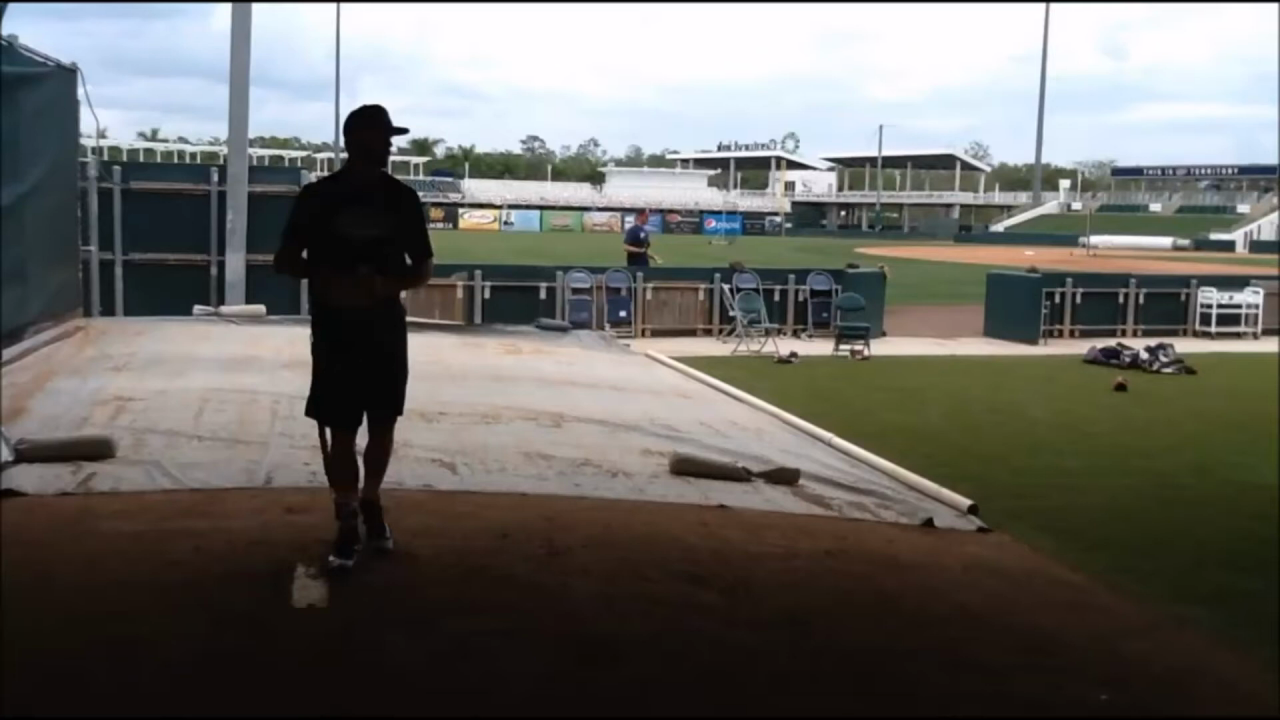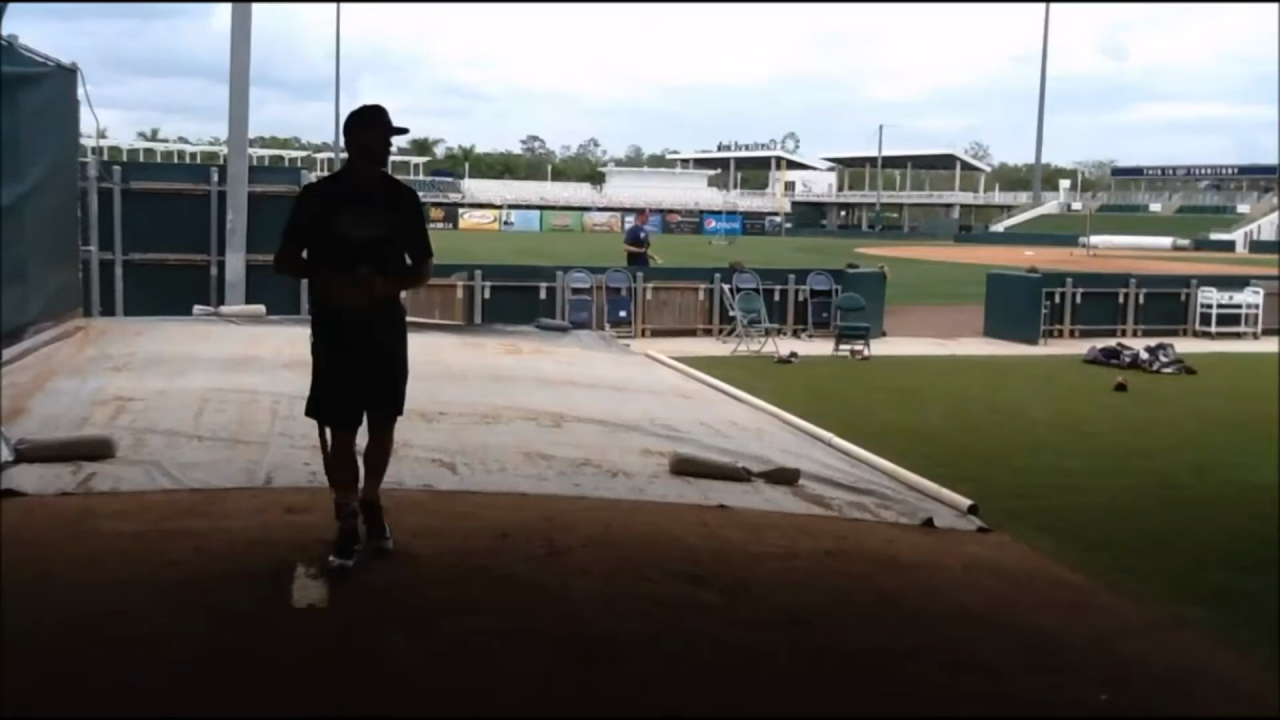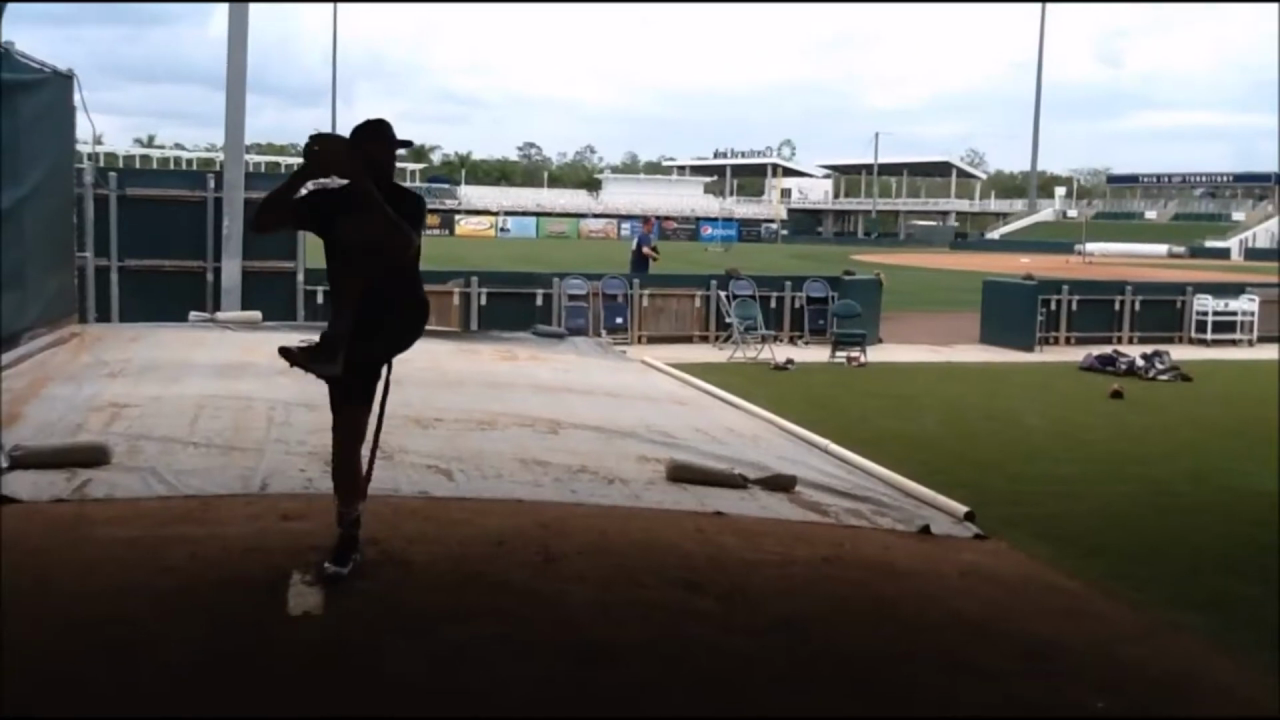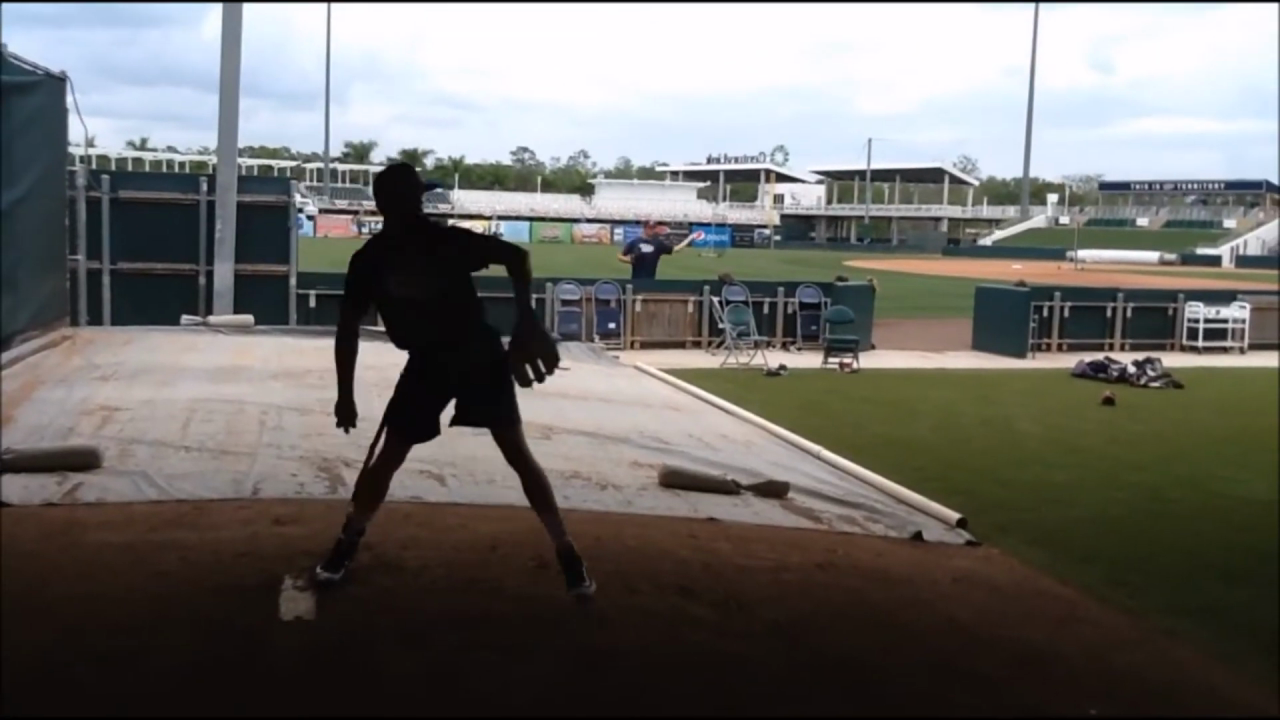
dt=0.5s
person 1, frame 1
left shoulder: (401, 197)
right shoulder: (318, 196)
left elbow: (423, 267)
right elbow: (285, 260)
left wrist: (387, 285)
right wrist: (328, 280)
left hip: (386, 330)
right hip: (335, 332)
left knee: (382, 427)
right knee: (341, 431)
left ankle: (371, 501)
right ankle: (348, 522)
person 1, frame 2
left shoulder: (402, 198)
right shoulder: (318, 196)
left elbow: (423, 267)
right elbow: (284, 261)
left wrist: (387, 285)
right wrist: (327, 280)
left hip: (385, 329)
right hip: (335, 330)
left knee: (382, 427)
right knee: (340, 430)
left ankle: (370, 501)
right ankle: (347, 523)
person 1, frame 3
left shoulder: (406, 202)
right shoulder: (330, 201)
left elbow: (406, 249)
right elbow: (262, 223)
left wrist: (363, 185)
right wrist: (301, 175)
left hip: (401, 317)
right hip: (353, 328)
left knee: (357, 264)
right knee: (347, 434)
left ankle: (329, 350)
right ankle: (349, 532)
person 1, frame 4
left shoulder: (448, 241)
right shoulder: (369, 259)
left elbow: (515, 256)
right elbow: (348, 327)
left wrist: (526, 325)
right wrist: (345, 394)
left hip: (480, 354)
right hip: (426, 361)
left knee: (515, 450)
right knee: (391, 455)
left ankle: (565, 550)
right ankle: (348, 542)
